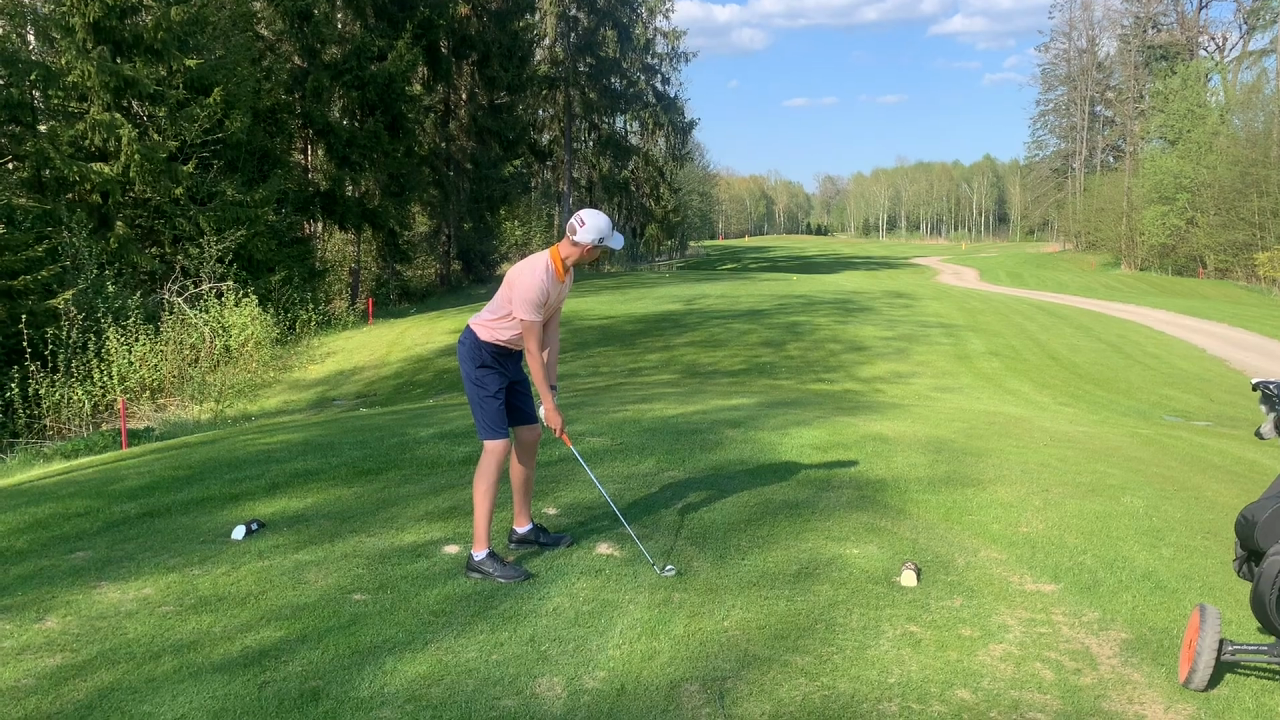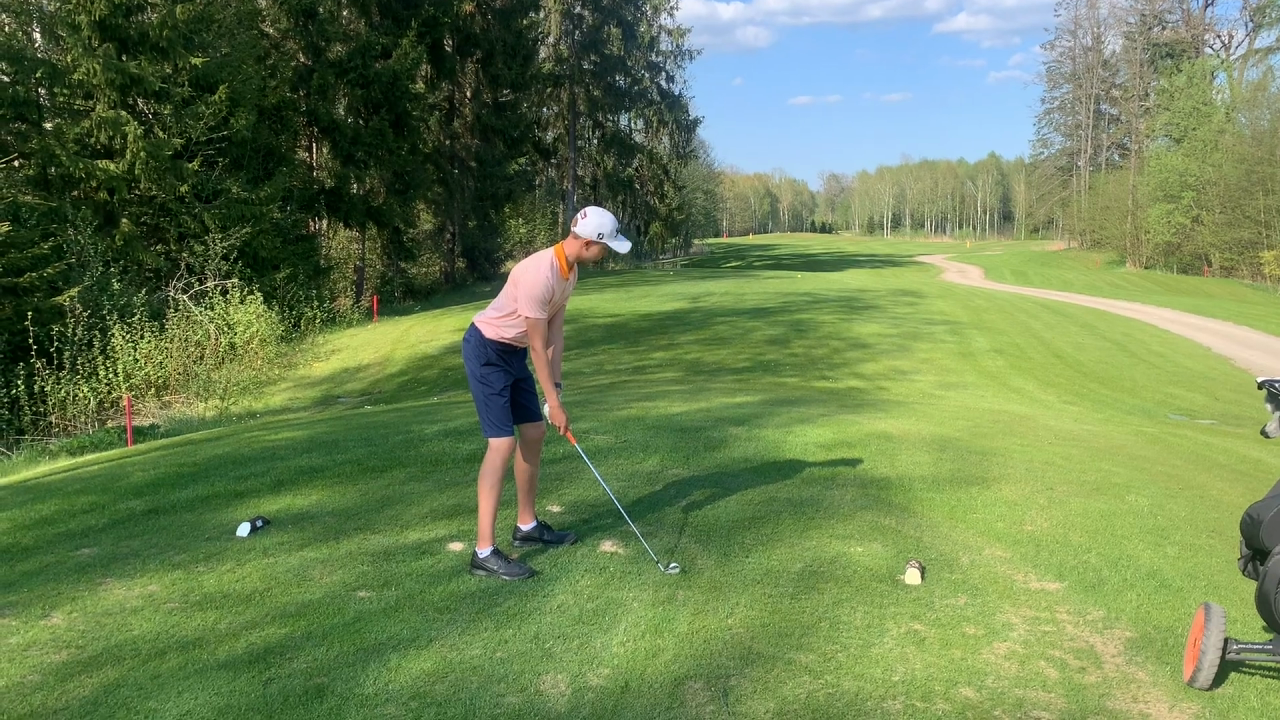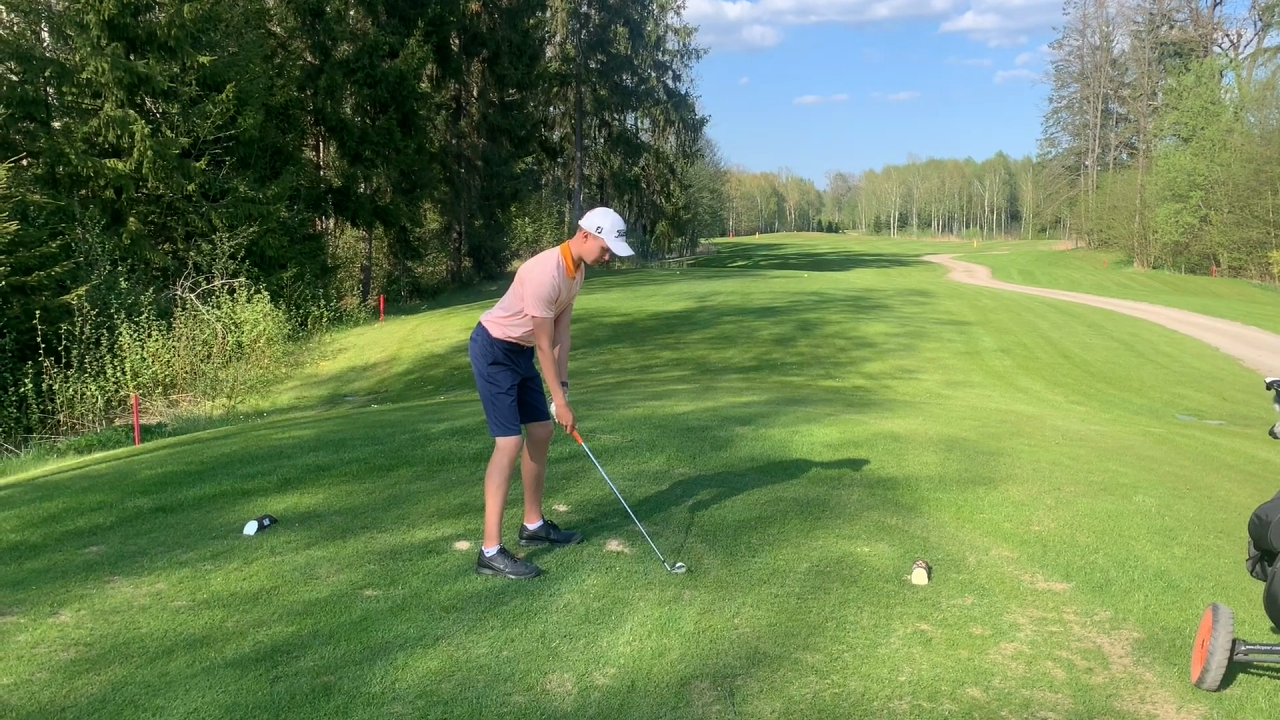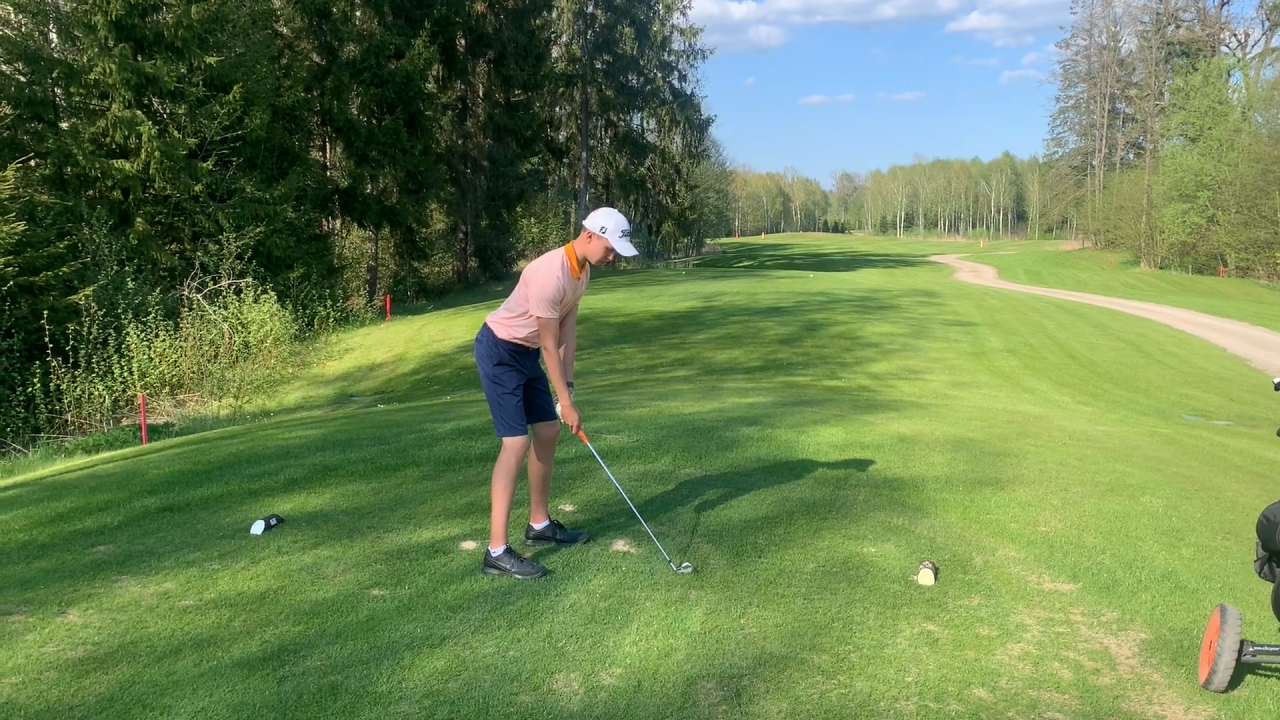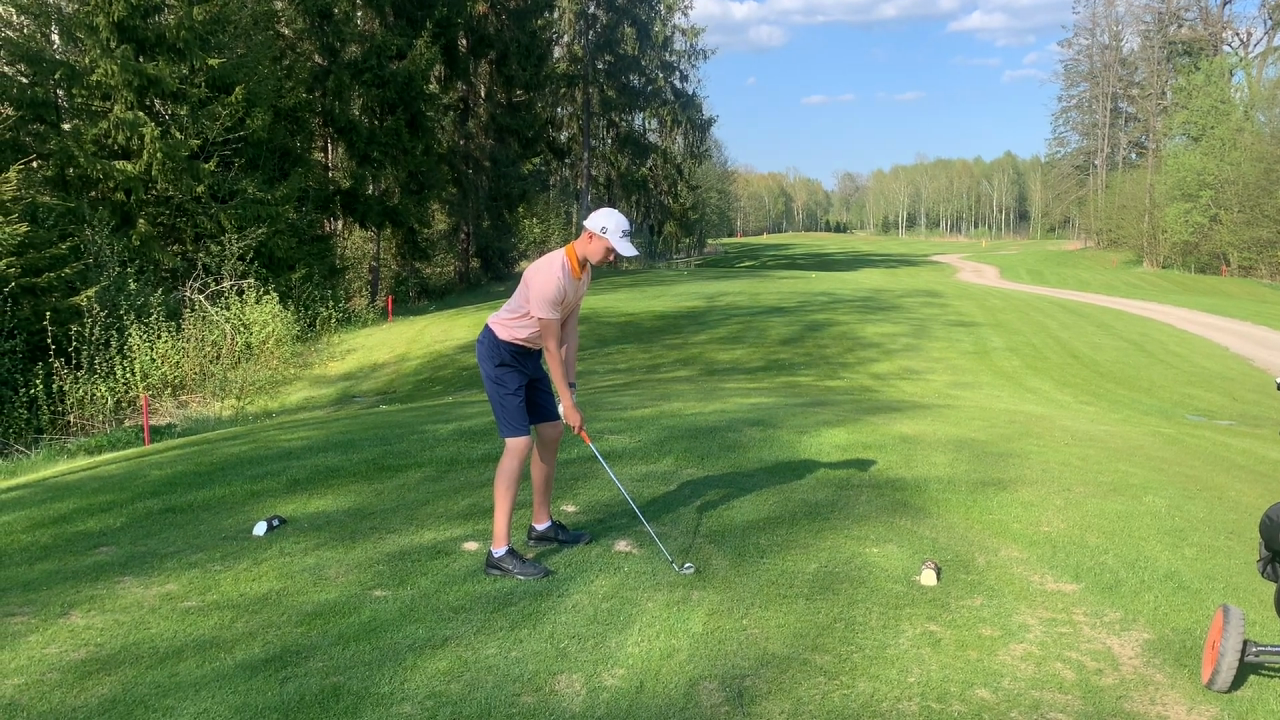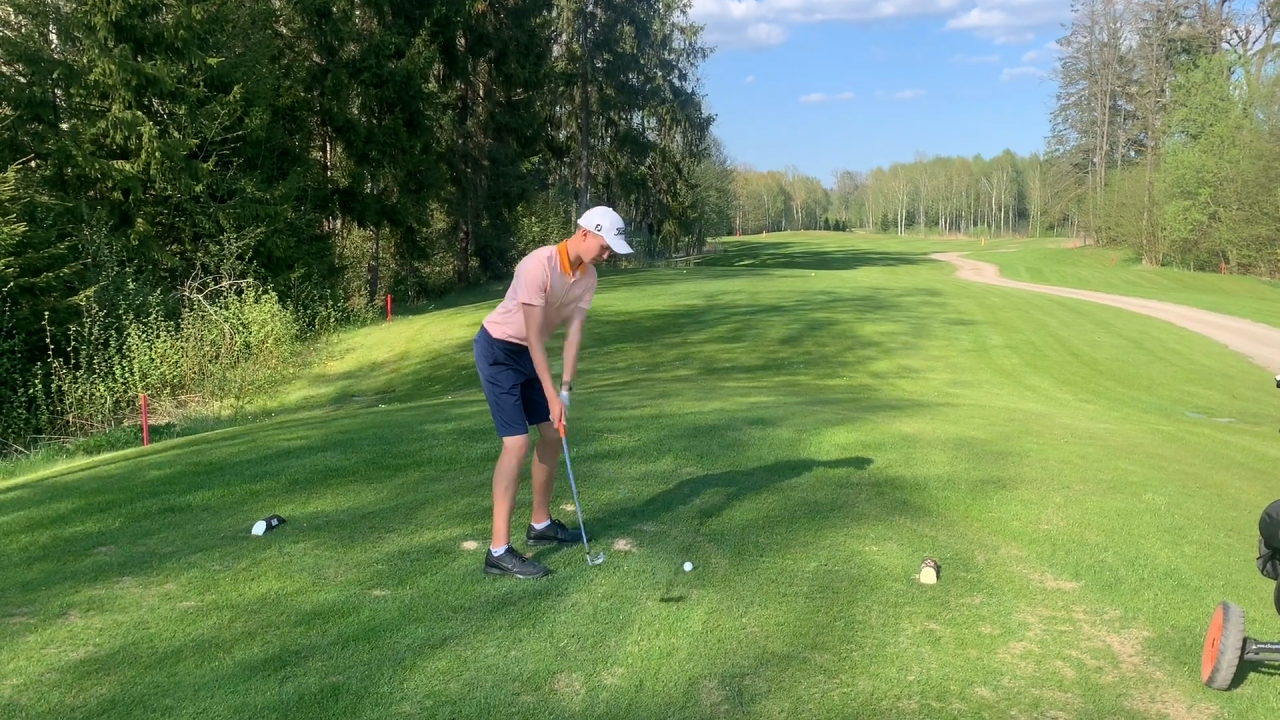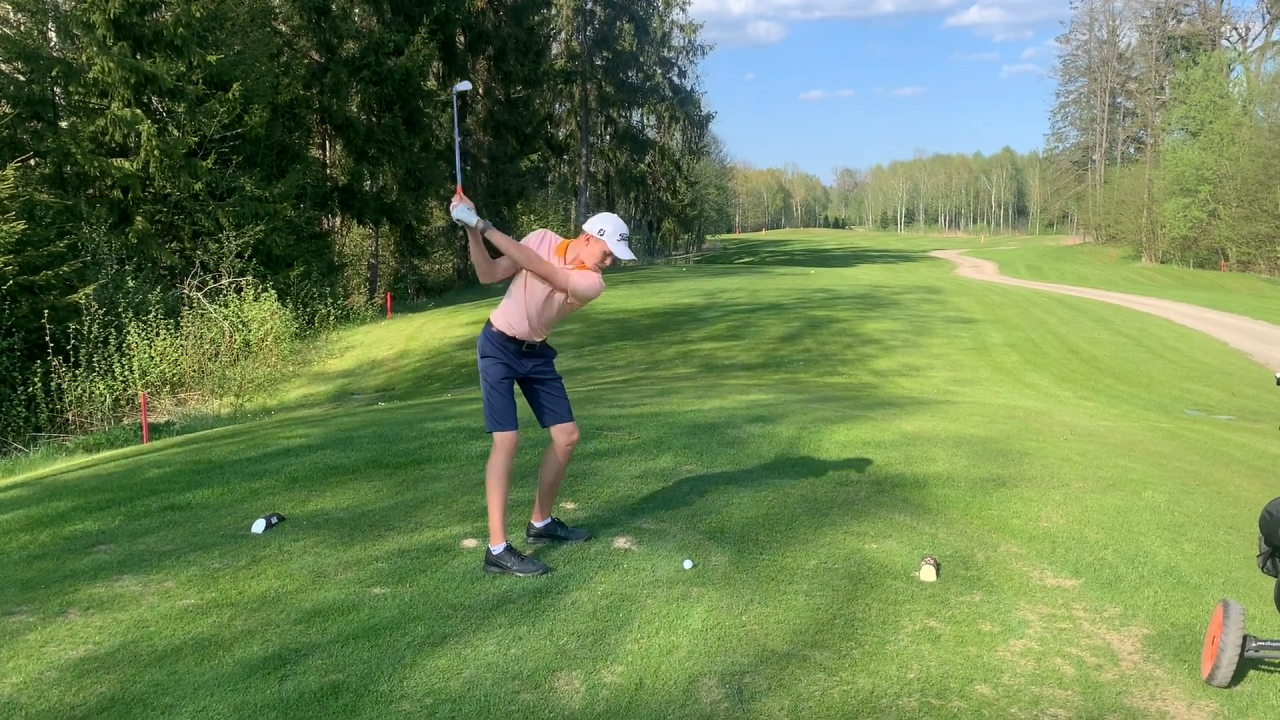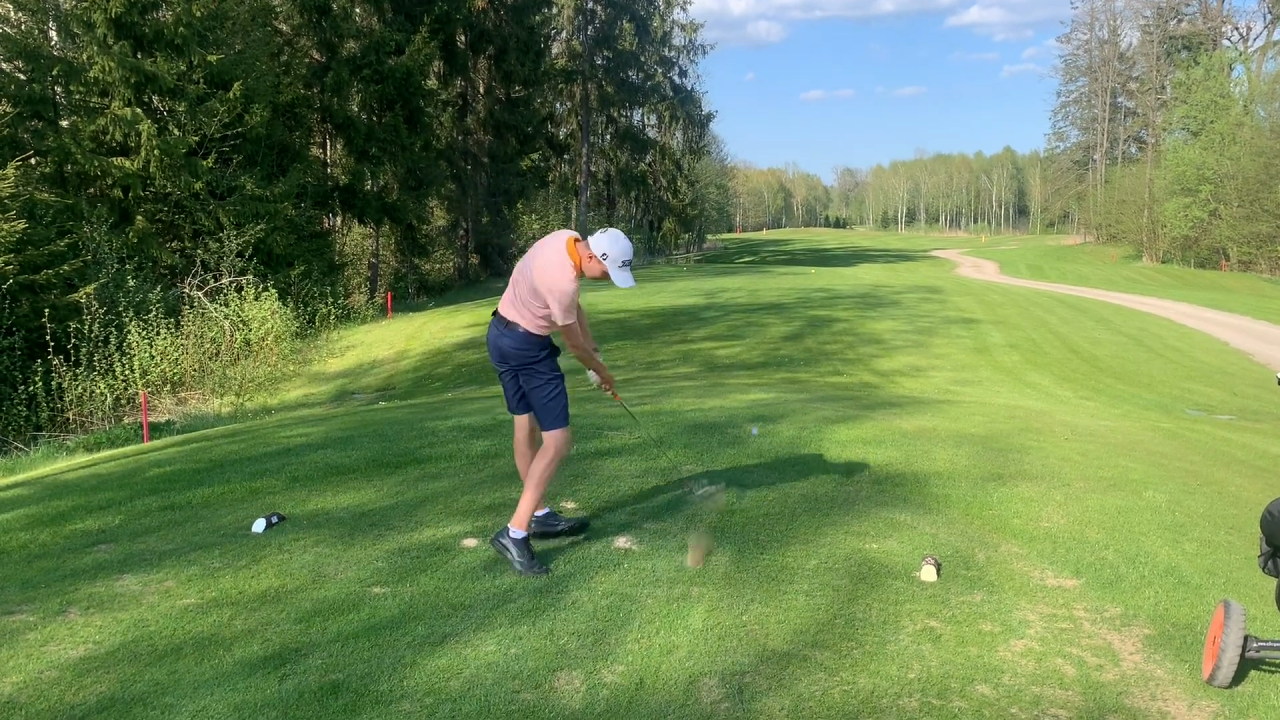
dt=0.4s
person 1, frame 1
left shoulder: (565, 273)
right shoulder: (534, 276)
left elbow: (551, 334)
right elbow: (533, 348)
left wrist: (552, 390)
right wrist: (550, 405)
left hip: (507, 353)
right hip: (482, 352)
left knee: (529, 434)
right knee: (498, 445)
left ankle: (523, 528)
right ankle: (480, 554)
person 1, frame 2
left shoulder: (570, 271)
right shoulder: (539, 274)
left elbow: (555, 332)
right elbow: (538, 345)
left wrist: (556, 388)
right wrist: (554, 404)
left hip: (512, 351)
right hip: (487, 350)
left knee: (534, 432)
right knee: (503, 443)
left ankle: (527, 526)
right ankle: (484, 552)
person 1, frame 3
left shoulder: (577, 269)
right shoulder: (546, 272)
left elbow: (562, 331)
right elbow: (545, 344)
left wrist: (563, 388)
right wrist: (561, 401)
left hip: (519, 350)
right hip: (494, 349)
left knee: (541, 431)
right knee: (510, 442)
left ankle: (534, 524)
right ankle: (491, 551)
person 1, frame 4
left shoulder: (582, 270)
right shoulder: (550, 273)
left elbow: (568, 331)
right elbow: (550, 344)
left wrist: (568, 388)
right wrist: (566, 402)
left hip: (525, 351)
right hip: (499, 350)
left knee: (547, 431)
right knee: (516, 442)
left ankle: (540, 524)
right ankle: (497, 551)
person 1, frame 5
left shoulder: (583, 271)
right shoulder: (551, 275)
left elbow: (569, 331)
right elbow: (552, 346)
left wrist: (571, 389)
right wrist: (568, 402)
left hip: (527, 352)
right hip: (501, 351)
left knee: (550, 432)
right knee: (519, 444)
left ankle: (542, 525)
right ankle: (499, 551)
person 1, frame 6
left shoulder: (588, 277)
right shoulder: (538, 264)
left elbow: (574, 332)
right elbow: (533, 335)
left wrist: (566, 388)
right wrist: (550, 395)
left hip: (527, 352)
right hip: (498, 350)
left knee: (552, 432)
right knee: (517, 443)
left ankle: (541, 524)
right ankle: (499, 551)
person 1, frame 7
left shoulder: (592, 284)
right shoulder: (542, 239)
left elbow: (535, 266)
right elbow: (488, 275)
left wrist: (482, 225)
right wrist: (473, 231)
left hip: (536, 353)
right hip: (498, 346)
left knee: (567, 437)
right knee: (506, 440)
left ankle: (541, 521)
right ankle: (497, 548)
person 1, frame 8
left shoulder: (563, 238)
right shoulder: (563, 282)
right elbow: (574, 340)
left wrist: (590, 343)
right wrist: (600, 370)
left hip: (502, 334)
right hip: (526, 346)
left knee: (526, 426)
right knee: (557, 440)
left ankle: (539, 515)
right ankle: (514, 533)
